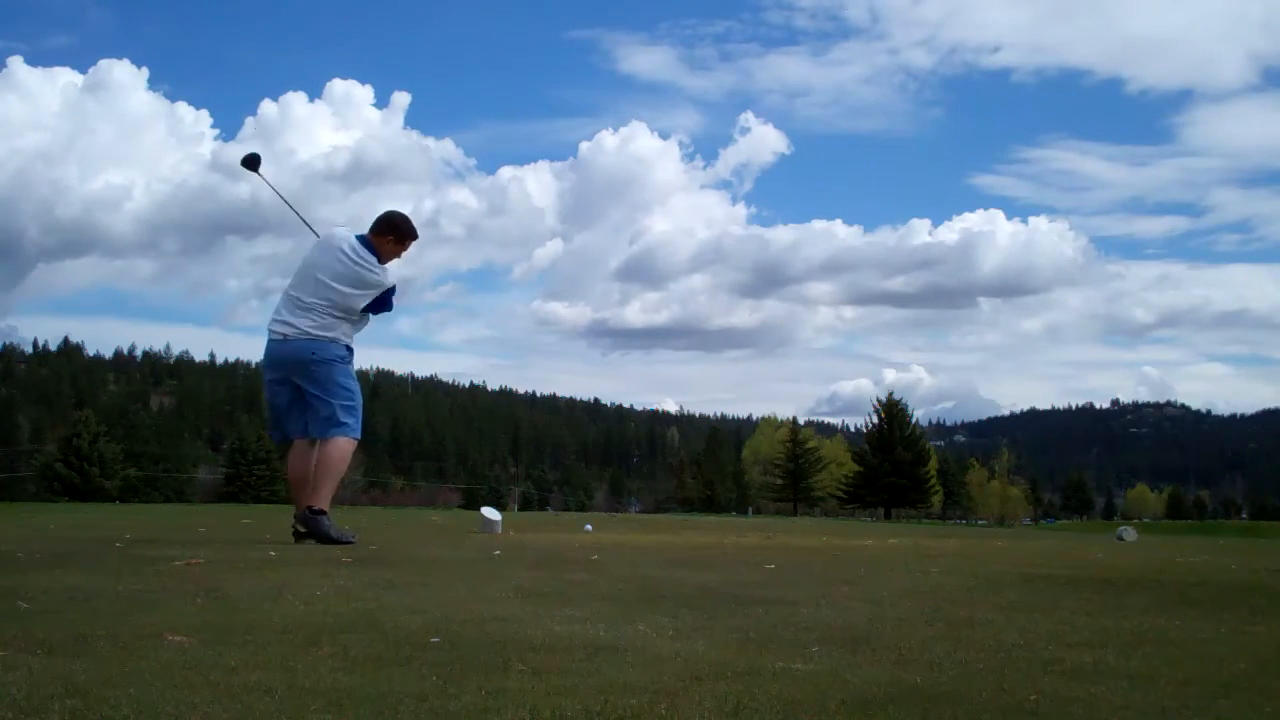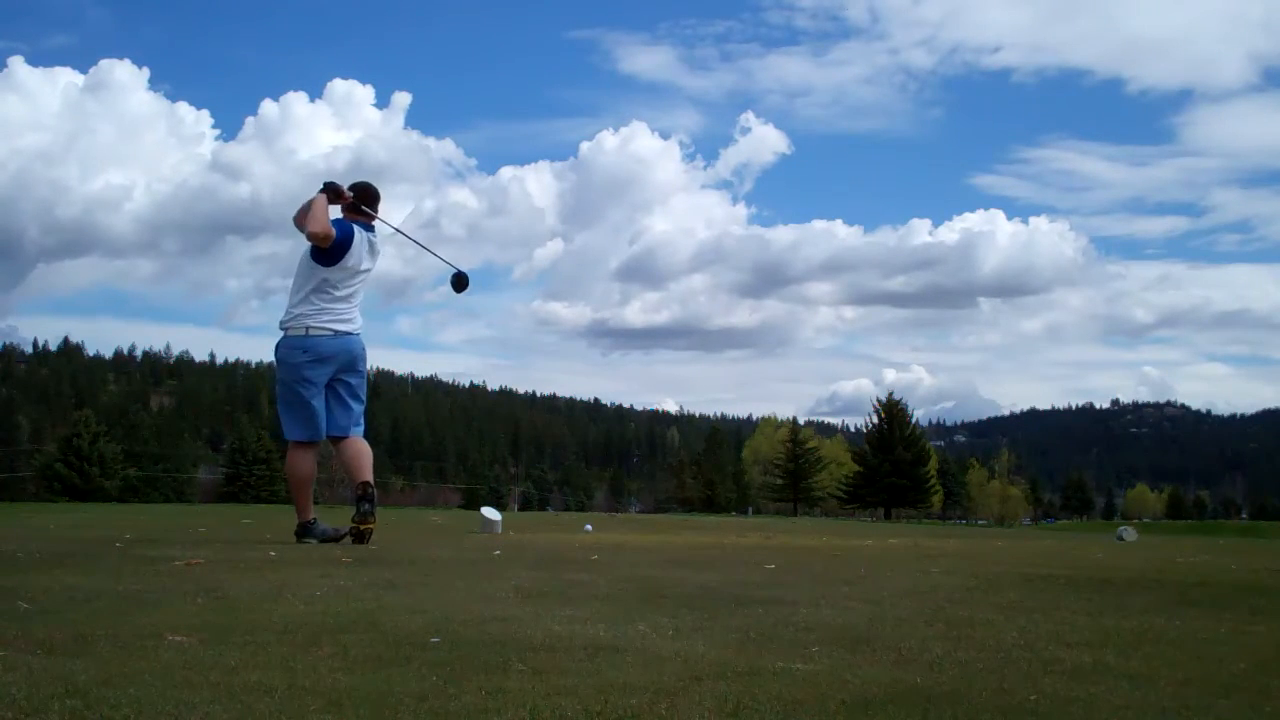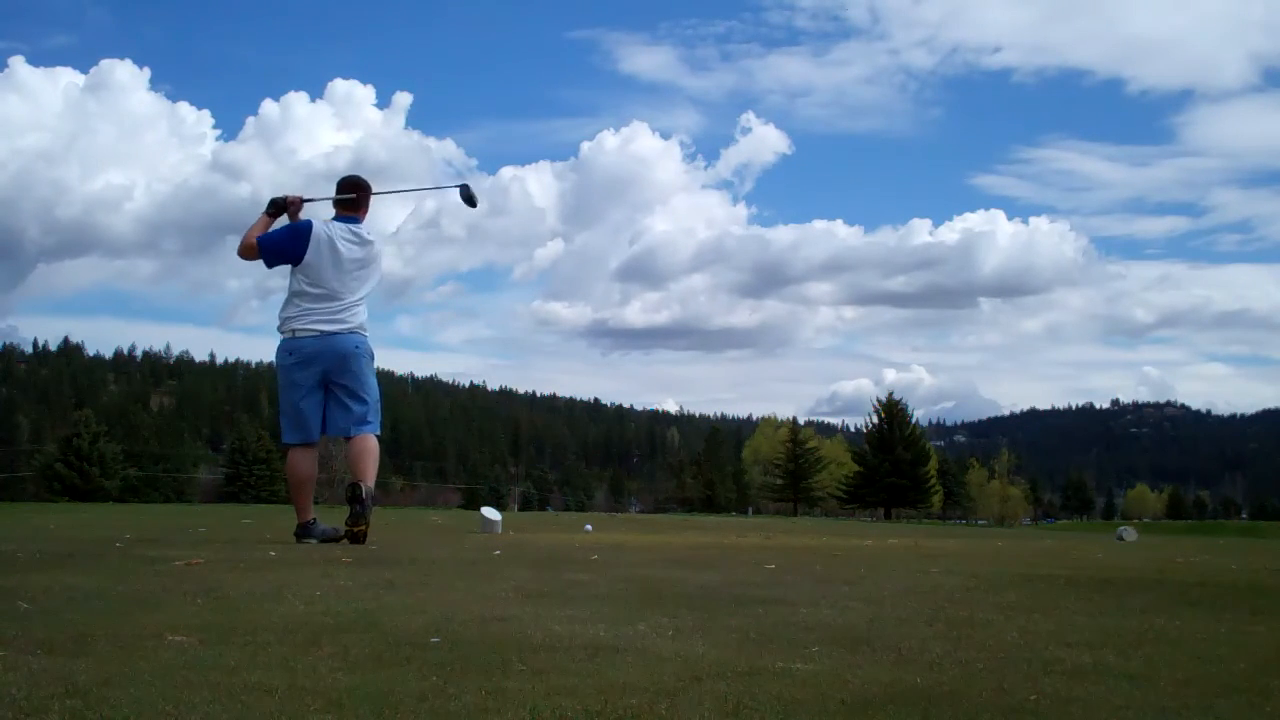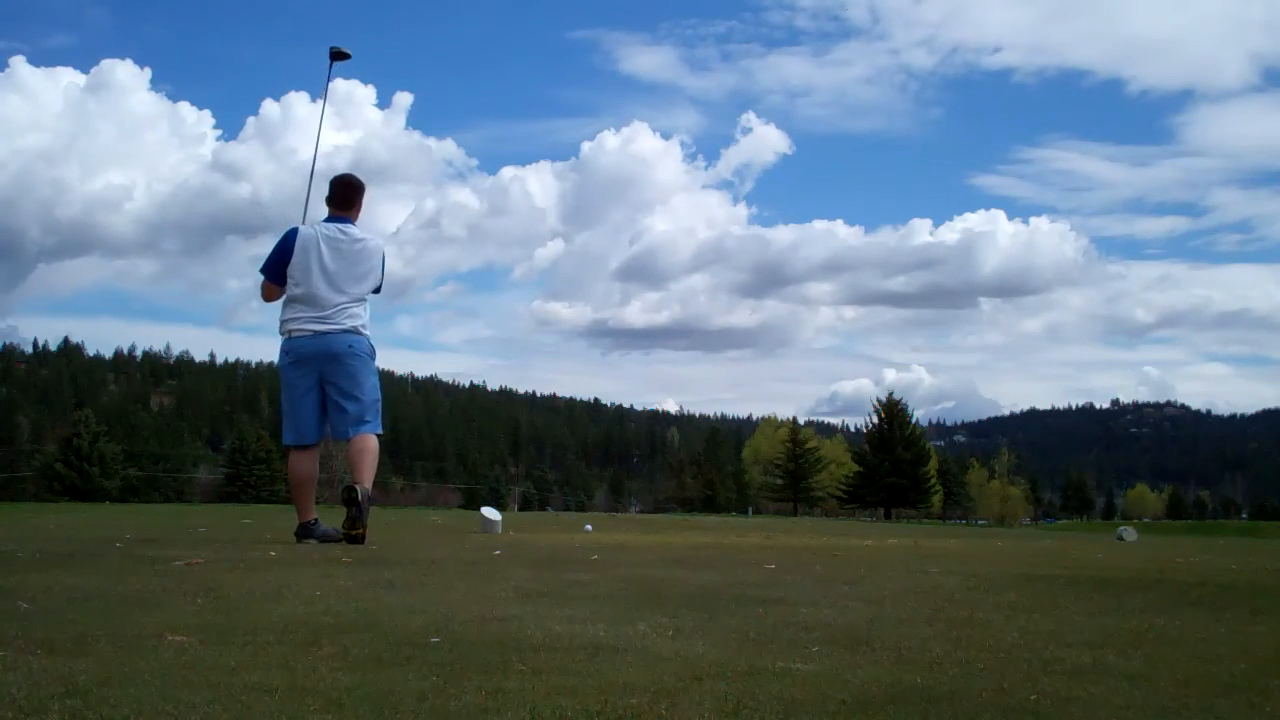
dt=0.5s
person 1, frame 1
left shoulder: (338, 237)
right shoulder: (382, 282)
right elbow: (380, 307)
left hip: (280, 346)
right hip: (326, 351)
left knee: (302, 437)
right knee: (341, 432)
left ankle: (303, 522)
right ankle: (316, 513)
person 1, frame 2
left shoulder: (344, 233)
right shoulder: (371, 243)
left elbow: (316, 230)
right elbow: (301, 219)
left wrist: (324, 195)
right wrist: (322, 200)
left hip: (305, 343)
right hip: (348, 345)
left knee: (303, 437)
right knee: (348, 431)
left ankle: (307, 523)
right ankle: (366, 489)
person 1, frame 3
left shoulder: (308, 233)
right shoulder: (373, 248)
left elbow: (247, 250)
left wrist: (270, 213)
right wrist: (296, 222)
left hip: (300, 345)
right hip: (350, 343)
left knee: (302, 438)
right knee: (362, 427)
left ankle: (307, 523)
right ankle: (364, 490)
person 1, frame 4
left shoulder: (297, 238)
right shoulder: (374, 248)
left elbow: (268, 293)
left hip: (299, 345)
right hip: (350, 344)
left knee: (303, 439)
right knee: (362, 427)
left ankle: (307, 523)
right ankle: (361, 491)
